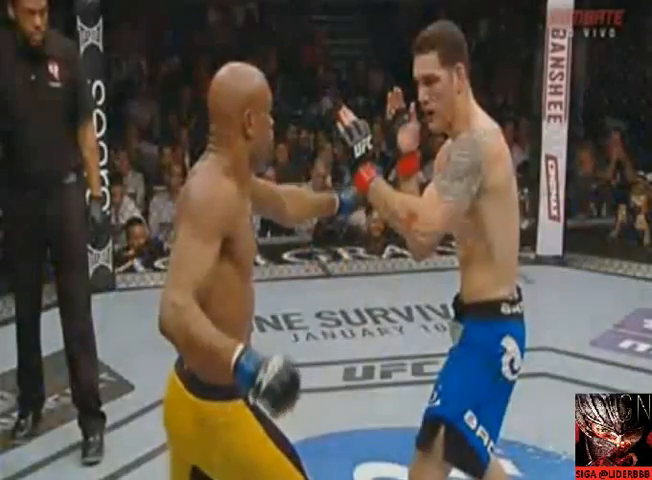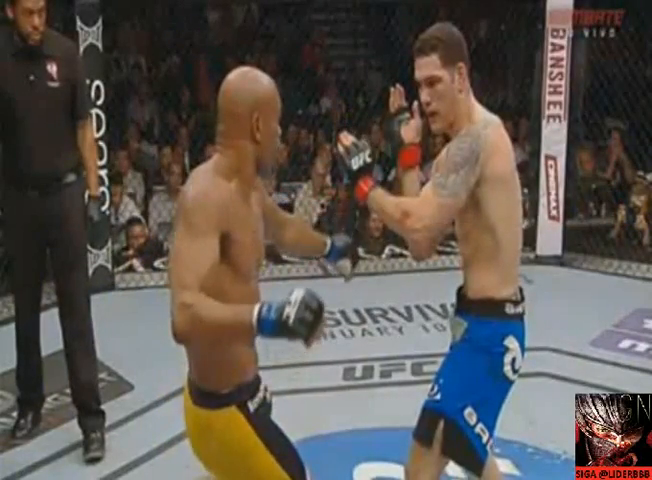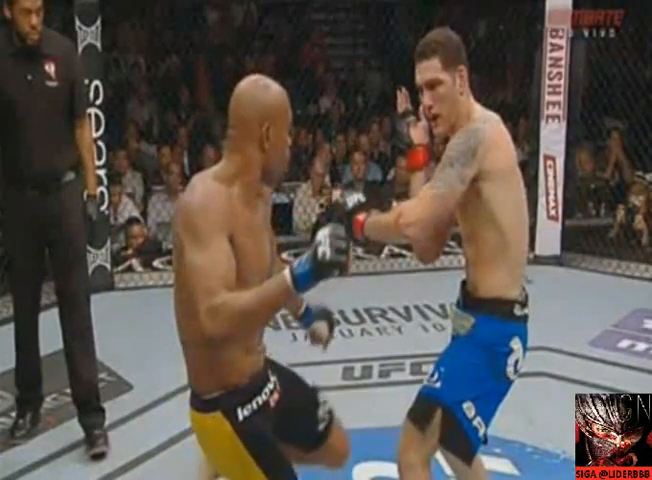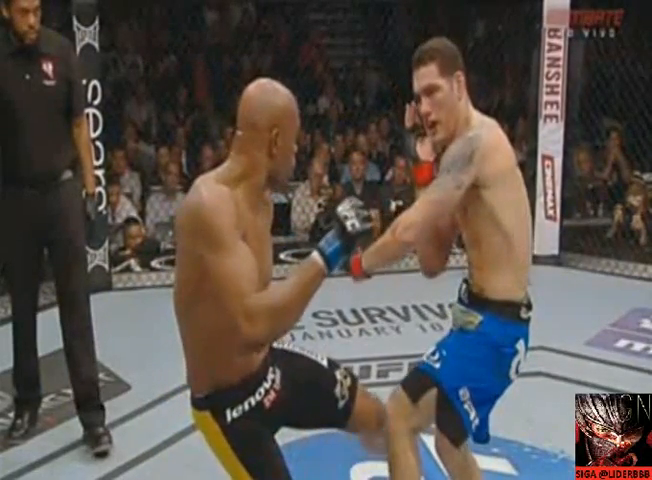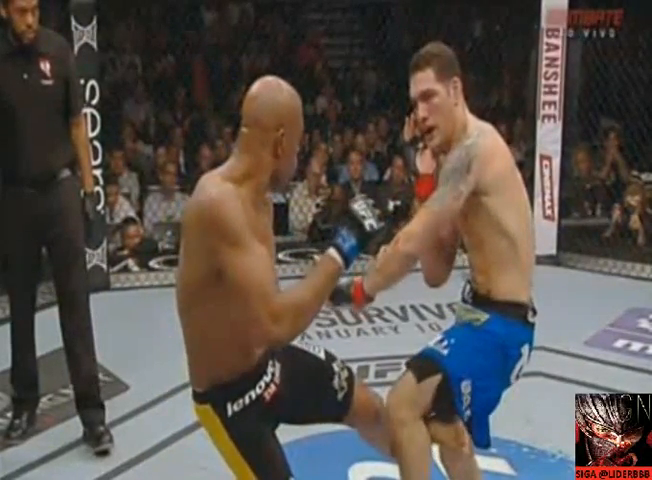
dt=1s
person 1, frame 1
left shoulder: (66, 53)
left elbow: (85, 128)
left wrist: (95, 192)
left hip: (65, 192)
left knee: (76, 308)
left ankle: (91, 416)
person 1, frame 2
left shoulder: (65, 52)
left elbow: (83, 126)
left wrist: (93, 192)
left hip: (64, 191)
left knee: (75, 306)
left ankle: (90, 415)
person 1, frame 3
left shoulder: (63, 52)
left elbow: (81, 124)
left wrist: (92, 189)
left hip: (64, 191)
left knee: (75, 303)
left ankle: (91, 414)
person 1, frame 4
left shoulder: (60, 50)
left elbow: (78, 123)
left wrist: (90, 186)
left hip: (62, 190)
left knee: (75, 301)
left ankle: (91, 411)
person 1, frame 5
left shoulder: (58, 49)
left elbow: (76, 122)
left wrist: (88, 186)
left hip: (60, 189)
left knee: (75, 301)
left ankle: (91, 409)
person 2, frame 1
left shoulder: (477, 141)
right shoulder: (453, 148)
left elbow: (423, 228)
right elbow: (421, 245)
left wrist: (364, 169)
right wrist: (407, 158)
left hip: (490, 327)
right hip: (485, 322)
person 2, frame 2
left shoulder: (478, 136)
right shoulder: (456, 150)
left elbow: (418, 223)
right elbow: (422, 245)
left wrist: (363, 182)
right wrist: (409, 153)
left hip: (489, 327)
right hip: (484, 320)
person 2, frame 3
left shoulder: (477, 135)
right shoulder: (466, 145)
left elbow: (411, 223)
right elbow: (428, 249)
left wrist: (360, 220)
right wrist: (418, 156)
left hip: (491, 326)
right hip: (485, 317)
right knee: (453, 442)
person 2, frame 4
left shoulder: (475, 141)
right shoulder: (462, 154)
left elbow: (408, 230)
right elbow: (432, 263)
left wrist: (359, 263)
left hip: (493, 325)
right hip: (487, 317)
left knee: (398, 419)
right knee: (451, 443)
person 2, frame 5
left shoulder: (474, 147)
right shoulder: (458, 161)
left elbow: (411, 243)
right elbow: (436, 273)
left wrist: (360, 290)
left hip: (499, 324)
right hip: (489, 316)
left knee: (402, 407)
person 3, frame 1
left shoulder: (232, 178)
right shoulder: (211, 192)
left elbow: (284, 204)
right elbow: (175, 311)
left wrist: (340, 202)
right wrist: (245, 364)
right hip: (215, 406)
person 3, frame 2
left shoulder: (248, 186)
right shoulder: (205, 195)
left elbow: (282, 229)
right elbow: (185, 315)
left wrist: (330, 247)
right wrist: (267, 317)
left hip: (240, 391)
right hip: (223, 406)
person 3, frame 3
left shoulder: (259, 194)
right shoulder: (204, 202)
right elbow: (214, 320)
left wrist: (304, 311)
right wrist: (302, 274)
left hip: (263, 375)
right hip: (225, 403)
person 3, frame 4
left shoulder: (259, 198)
right shoulder: (209, 205)
right elbow: (253, 324)
right wrist: (329, 252)
left hip: (269, 364)
right hip: (228, 398)
left knee: (372, 415)
person 3, frame 5
left shoulder: (258, 195)
right shoulder: (218, 203)
right elbow: (276, 324)
right wrist: (343, 250)
left hip: (270, 360)
right hip: (229, 393)
left knee: (370, 410)
